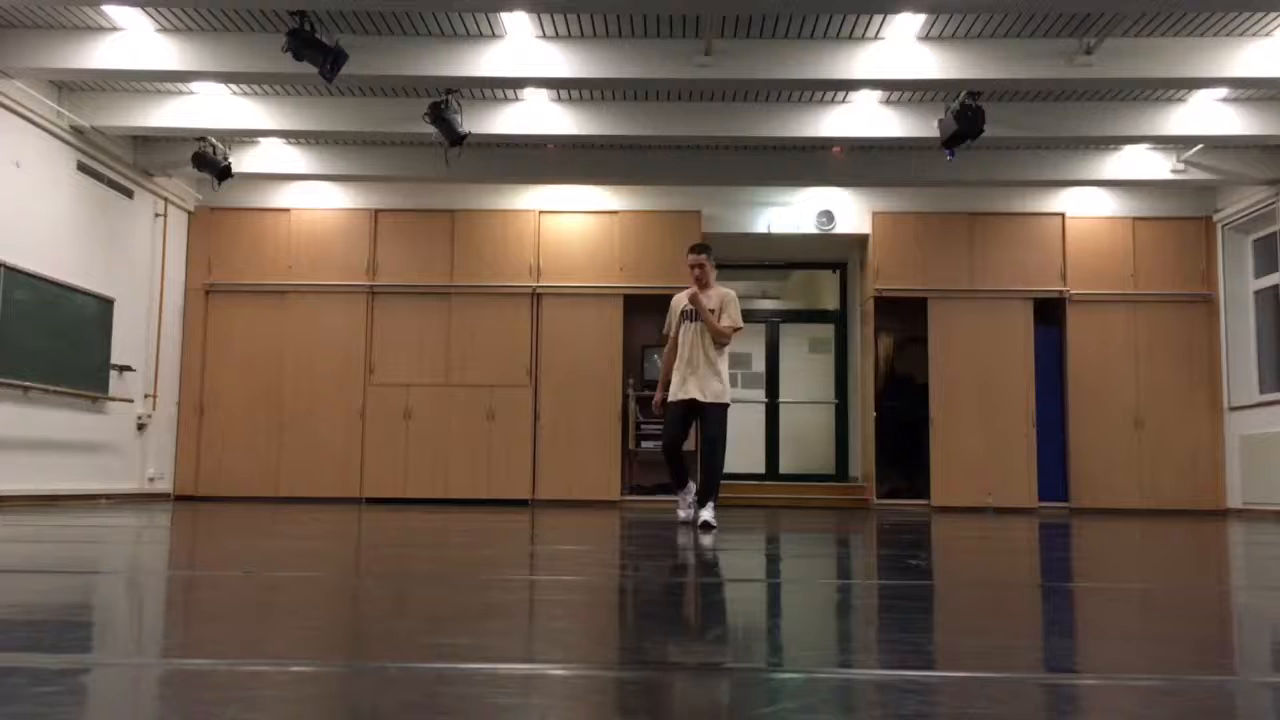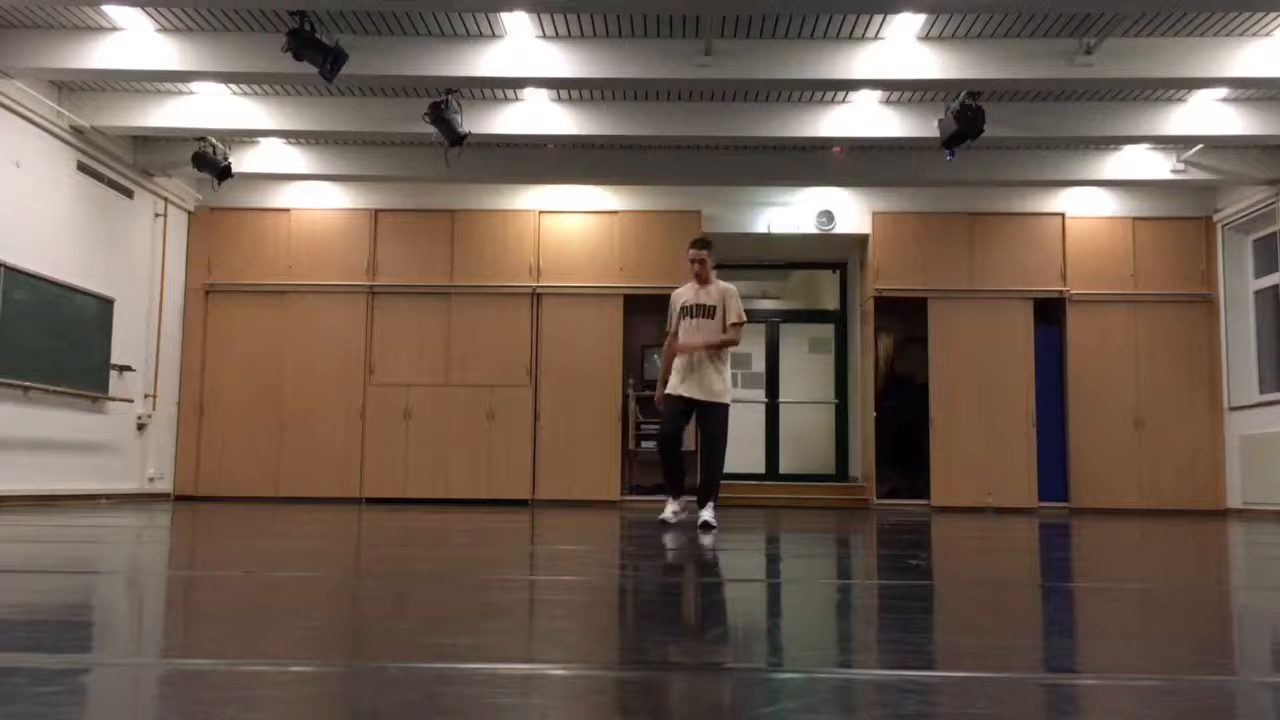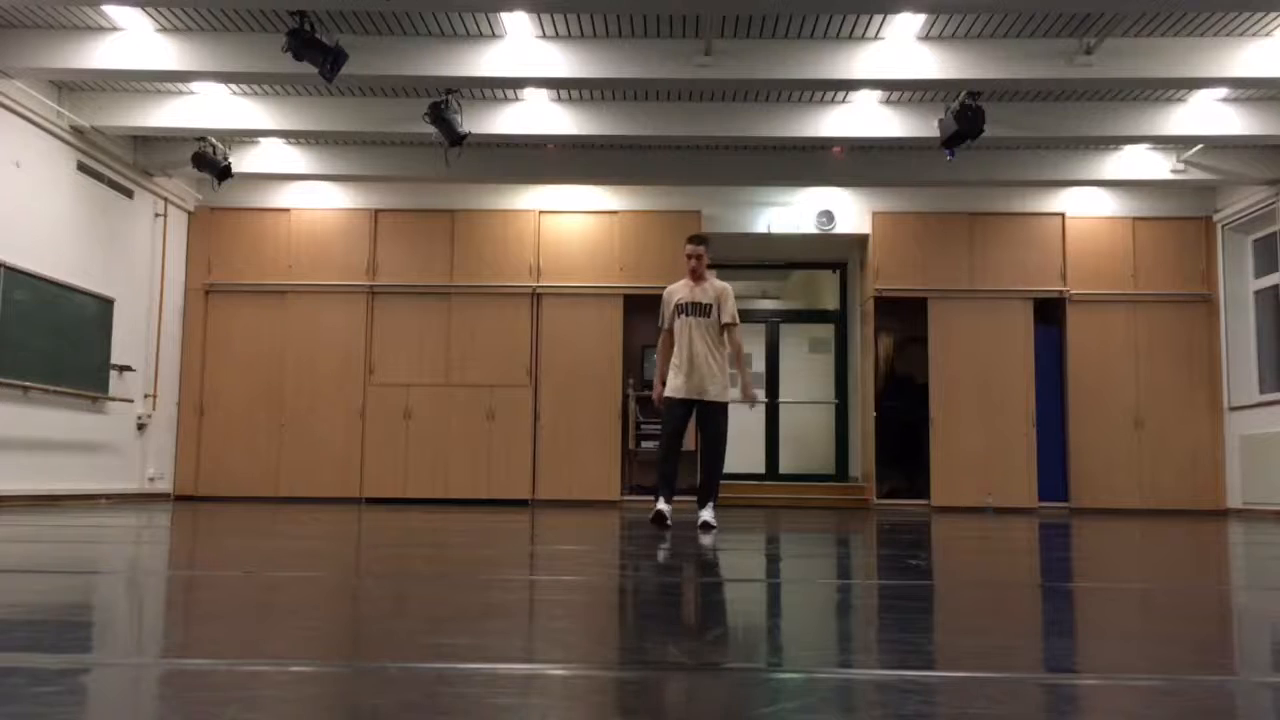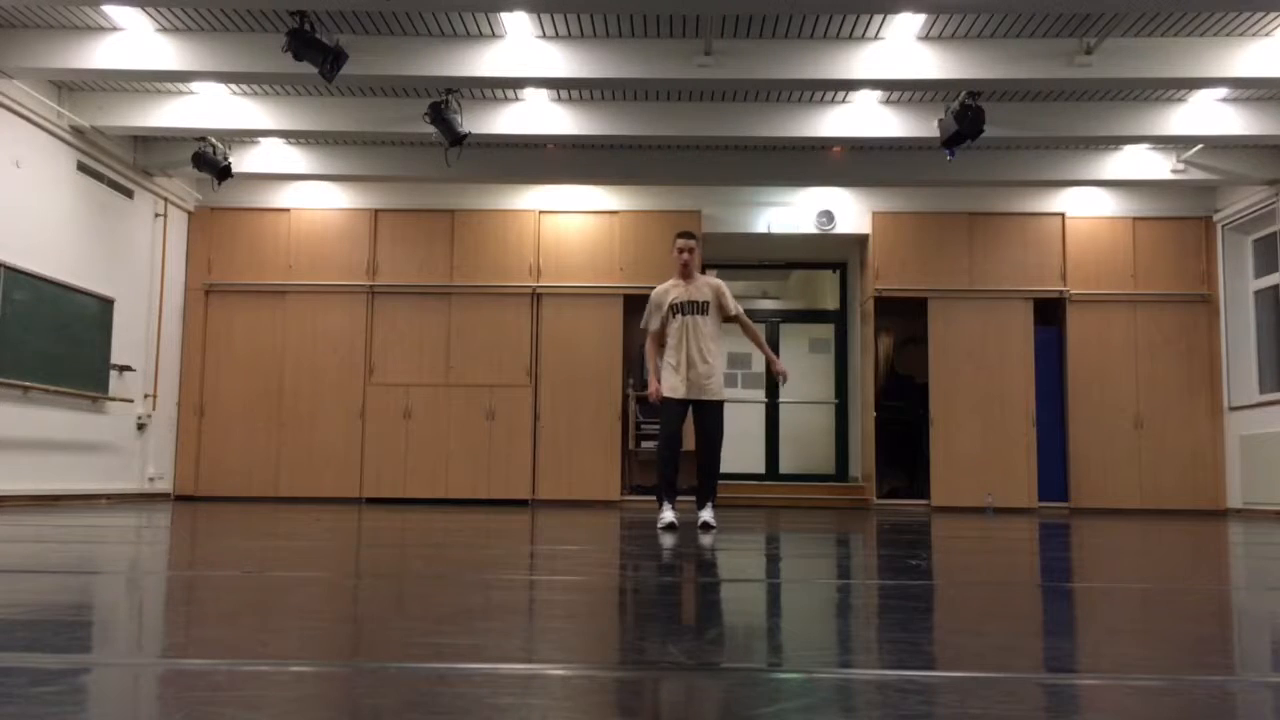
dt=0.2s
person 1, frame 1
left shoulder: (726, 297)
right shoulder: (678, 300)
left elbow: (724, 337)
right elbow: (671, 347)
left wrist: (700, 307)
right wrist: (660, 389)
left hip: (713, 388)
right hip: (680, 387)
left knee: (712, 445)
right knee: (671, 443)
left ankle: (706, 505)
right ankle: (686, 489)
person 1, frame 2
left shoulder: (727, 292)
right shoulder: (678, 295)
left elbow: (734, 336)
left wrist: (698, 345)
right wrist: (661, 383)
left hip: (714, 385)
right hip: (680, 385)
left knee: (712, 446)
right knee: (667, 437)
left ankle: (707, 506)
right ankle: (675, 499)
person 1, frame 3
left shoulder: (721, 291)
right shoulder: (672, 292)
left elbow: (732, 337)
right elbow: (666, 340)
left wrist: (745, 379)
right wrist: (659, 381)
left hip: (713, 384)
right hip: (678, 384)
left knee: (713, 446)
right knee: (670, 440)
left ankle: (706, 506)
right ankle: (663, 502)
person 1, frame 4
left shoulder: (714, 287)
right shoulder: (661, 294)
left elbow: (743, 322)
right elbow: (652, 340)
left wrist: (771, 358)
right wrist: (652, 378)
left hip: (709, 381)
right hip: (673, 384)
left knee: (710, 445)
right knee: (670, 441)
left ankle: (705, 506)
right ankle: (667, 506)
